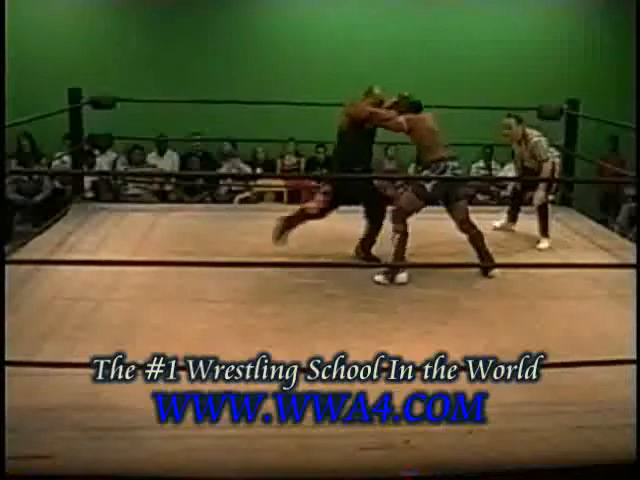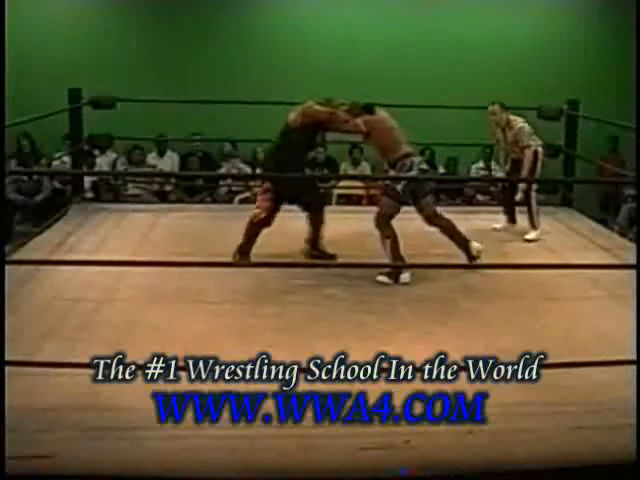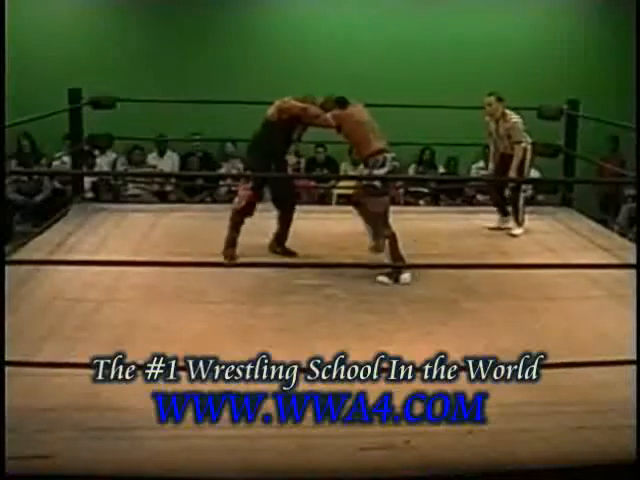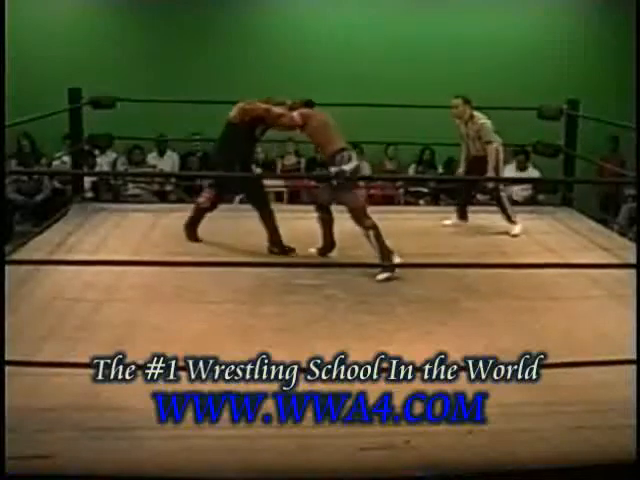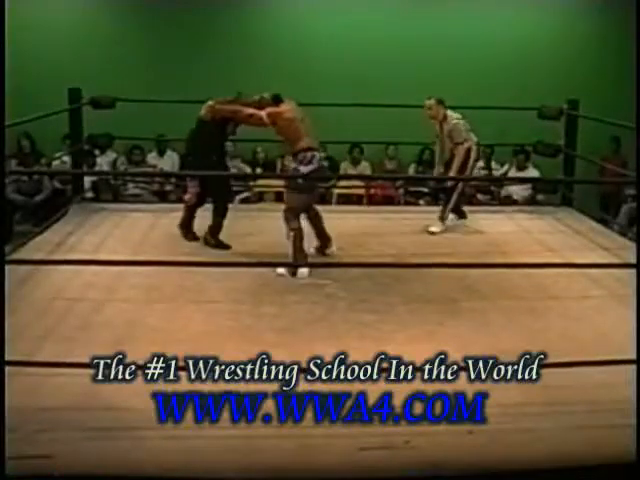
dt=0.4s
person 1, frame 1
left shoulder: (409, 120)
right shoulder: (425, 116)
left hip: (436, 173)
right hip: (451, 169)
left knee: (399, 215)
right knee: (464, 222)
left ankle: (397, 270)
right ankle: (488, 265)
person 1, frame 2
left shoulder: (367, 121)
right shoulder: (379, 113)
left hip: (403, 170)
right hip: (417, 165)
left knee: (382, 221)
right knee: (432, 216)
left ankle: (399, 271)
right ankle: (469, 247)
person 1, frame 3
left shoulder: (339, 115)
right shoulder: (356, 107)
left hip: (376, 164)
right hip: (384, 159)
left knee: (379, 218)
right knee: (358, 200)
left ankle: (400, 270)
right ankle: (379, 242)
person 1, frame 4
left shoulder: (305, 114)
right shoulder: (317, 115)
left hip: (342, 164)
right hip: (340, 163)
left knee: (360, 215)
right knee: (321, 202)
left ankle: (389, 259)
right ankle: (327, 246)
person 1, frame 5
left shoulder: (275, 113)
right shoulder: (288, 105)
left elbow: (250, 116)
left hip: (304, 161)
right hip: (313, 159)
left knee: (291, 213)
right knee: (307, 207)
left ankle: (299, 264)
right ankle: (325, 243)
person 2, frame 1
left shoulder: (373, 117)
right shoulder: (351, 112)
right elbow: (369, 112)
right wrist: (392, 115)
left hip: (362, 173)
right hip: (342, 172)
left knee: (378, 210)
right knee: (318, 209)
left ankle: (363, 250)
right ankle: (287, 223)
person 2, frame 2
left shoulder: (323, 122)
right shoulder: (306, 112)
right elbow: (332, 114)
left hip: (295, 169)
right hip: (275, 168)
left knee: (317, 203)
right knee: (263, 213)
left ankle: (313, 247)
right ankle: (243, 251)
person 2, frame 3
left shoulder: (305, 117)
right shoulder: (283, 107)
right elbow: (307, 110)
left hip: (278, 162)
right hip: (257, 159)
left knee: (288, 203)
right knee: (245, 203)
left ankle: (278, 243)
right ankle: (231, 243)
person 2, frame 4
left shoulder: (267, 118)
right shoulder: (243, 110)
left elbow: (288, 123)
right elbow: (269, 111)
right wrist: (285, 113)
left hip: (242, 163)
right hip: (224, 162)
left knee: (261, 201)
right knee: (210, 199)
left ankle: (275, 243)
right ankle: (191, 226)
person 2, frame 5
left shoulder: (234, 115)
right shoulder: (212, 108)
right elbow: (237, 111)
left hip: (215, 155)
right hip: (197, 155)
left knee: (223, 193)
right knee: (197, 195)
left ankle: (212, 235)
right ankle: (186, 226)
person 3, frame 1
left shoulder: (536, 140)
right shoulder: (512, 138)
left elbow: (546, 164)
right elbow: (519, 157)
left wrist: (541, 188)
right wrist: (519, 177)
left hip: (550, 165)
right hip: (531, 166)
left knee: (542, 200)
right knee: (517, 192)
left ankle: (545, 237)
right ankle: (509, 221)
person 3, frame 2
left shoulder: (519, 126)
right shoulder: (495, 127)
left elbow: (529, 151)
right elbow: (501, 148)
left wrist: (524, 176)
right wrist: (505, 167)
left hip: (533, 155)
right hip: (517, 157)
left knee: (529, 190)
right knee: (506, 189)
left ankle: (535, 229)
right ankle: (510, 221)
person 3, frame 3
left shoulder: (513, 121)
right shoulder: (489, 120)
left elbow: (519, 147)
left wrist: (513, 170)
right wrist: (492, 163)
left hip: (521, 153)
right hip: (505, 154)
left knee: (516, 189)
right knee: (494, 186)
left ankle: (519, 224)
right ankle: (504, 219)
person 3, frame 4
left shoulder: (481, 122)
right shoulder: (459, 122)
left elbow: (491, 147)
left wrist: (490, 171)
right wrist: (463, 165)
left hip: (492, 154)
right hip: (476, 156)
left knee: (495, 189)
right knee: (463, 185)
left ankle: (514, 223)
right ankle: (460, 217)
person 3, frame 5
left shoulder: (455, 122)
right shoulder: (436, 122)
left elbow: (462, 148)
right elbow: (440, 142)
left wrist: (453, 171)
right wrist: (438, 165)
left hip: (467, 151)
right hip: (453, 152)
left knee: (454, 186)
right knee: (447, 185)
left ankle: (442, 222)
right ankle: (458, 215)
